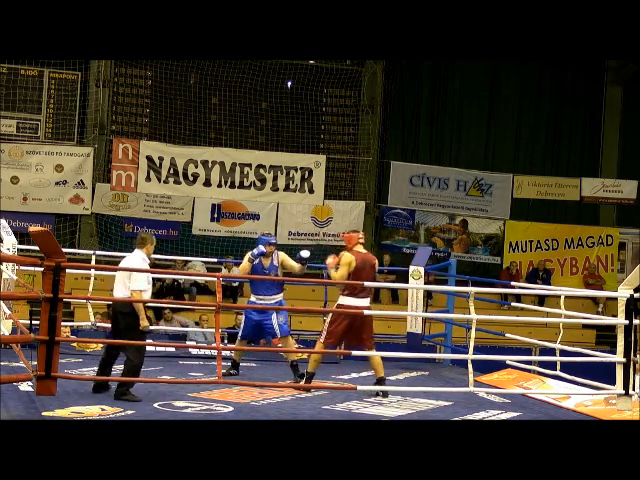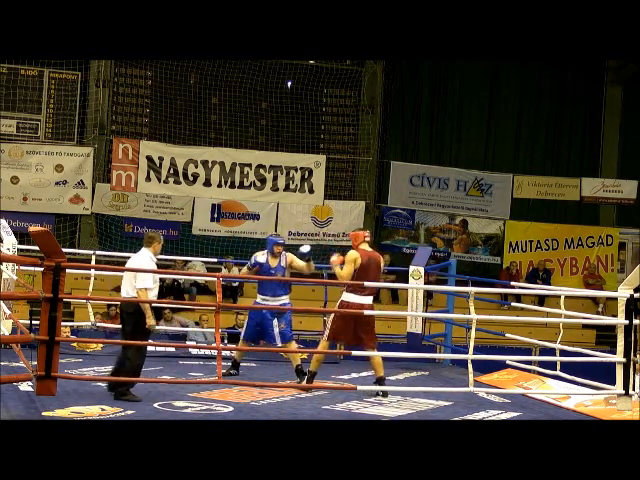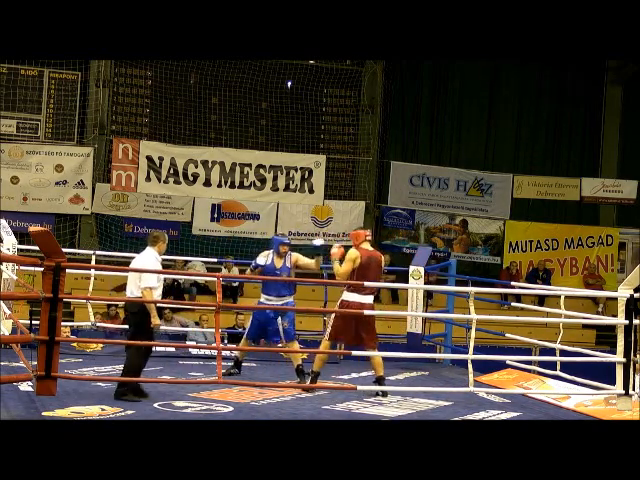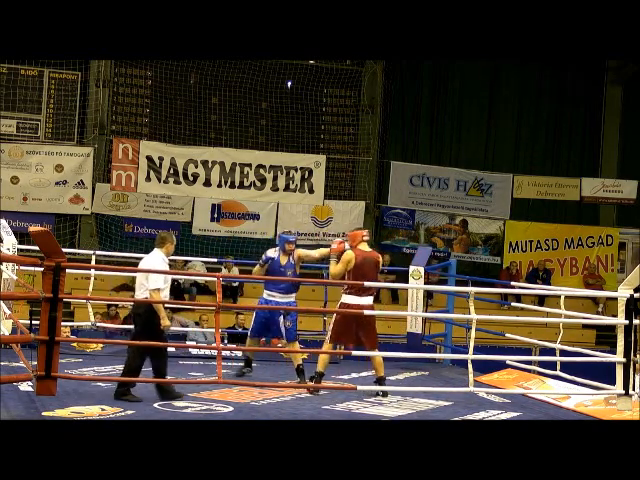
dt=0.1s
person 1, frame 1
left shoulder: (128, 260)
right shoulder: (140, 263)
right elbow: (136, 294)
right wrist: (143, 317)
left hip: (119, 305)
right hip: (131, 309)
left knee: (113, 347)
right knee: (137, 351)
left ankle: (100, 383)
right ankle: (123, 390)
person 1, frame 2
left shoulder: (135, 258)
right shoulder: (147, 262)
right elbow: (141, 292)
right wrist: (149, 316)
left hip: (127, 305)
right hip: (136, 307)
left knee: (129, 348)
right knee: (137, 350)
left ankle: (116, 381)
right ankle: (123, 390)
person 1, frame 3
left shoulder: (141, 258)
right shoulder: (151, 261)
right elbow: (146, 292)
right wrist: (154, 315)
left hip: (134, 305)
right hip: (141, 307)
left knee: (142, 347)
right knee: (138, 349)
left ankle: (132, 385)
right ankle: (123, 390)
person 1, frame 4
left shoulder: (150, 259)
right shoulder: (158, 262)
right elbow: (154, 293)
right wrist: (163, 317)
left hip: (143, 307)
right hip: (148, 309)
left knee: (160, 350)
right knee: (138, 350)
left ankle: (165, 389)
right ankle: (123, 390)
person 2, frame 1
left shoulder: (348, 257)
right shoulder: (373, 260)
left elbow: (338, 281)
left wrist: (331, 267)
left hip: (346, 305)
right hip: (364, 306)
left knee: (322, 342)
right knee: (369, 347)
left ankle: (307, 380)
right ankle: (382, 384)
person 2, frame 2
left shoulder: (353, 254)
right shoulder: (379, 258)
left elbow: (345, 279)
left wrist: (336, 265)
left hip: (349, 302)
right hip: (367, 304)
left knee: (326, 340)
right knee: (371, 346)
left ankle: (309, 379)
right ankle: (382, 384)
person 2, frame 3
left shoulder: (354, 253)
right shoulder: (380, 257)
left elbow: (341, 277)
left wrist: (335, 258)
left hip: (349, 301)
right hip: (368, 304)
left knee: (327, 340)
right knee: (371, 346)
left ankle: (313, 378)
right ankle: (381, 384)
person 2, frame 4
left shoulder: (350, 254)
right shoulder: (377, 257)
left elbow: (334, 276)
left wrist: (334, 255)
left hip: (348, 304)
right hip: (367, 305)
left knee: (329, 342)
right knee: (372, 347)
left ankle: (317, 380)
right ankle: (382, 384)
person 3, frame 1
left shoulder: (280, 257)
right shoulder: (251, 255)
left elbow: (299, 270)
right elbow: (242, 274)
left wrist: (303, 262)
right wrist: (252, 259)
left hip: (275, 304)
right hip: (256, 304)
left knee: (284, 334)
right knee: (242, 337)
left ankle: (296, 370)
right ankle: (234, 367)
person 3, frame 2
left shoulder: (288, 257)
right shoulder: (259, 256)
left elbow: (308, 270)
right elbow: (243, 275)
left wrist: (307, 258)
right wrist: (251, 264)
left hip: (281, 305)
right hip: (261, 305)
left knee: (287, 339)
right knee: (246, 338)
left ankle: (300, 373)
right ankle: (234, 367)
person 3, frame 3
left shoulder: (294, 257)
right shoulder: (265, 256)
left elbow: (315, 266)
right elbow: (248, 276)
left wrist: (318, 256)
right wrist: (254, 267)
left hip: (285, 304)
right hip: (265, 303)
left knee: (289, 338)
right knee: (249, 336)
left ankle: (301, 373)
right ankle: (236, 366)
person 3, frame 4
left shoulder: (298, 254)
right shoulder: (272, 253)
left elbow: (317, 254)
right elbow: (256, 275)
left wrist: (331, 250)
right wrist: (263, 261)
left hip: (287, 303)
right hip: (267, 301)
left knee: (291, 339)
right knee: (253, 334)
left ankle: (300, 373)
right ankle: (247, 364)
